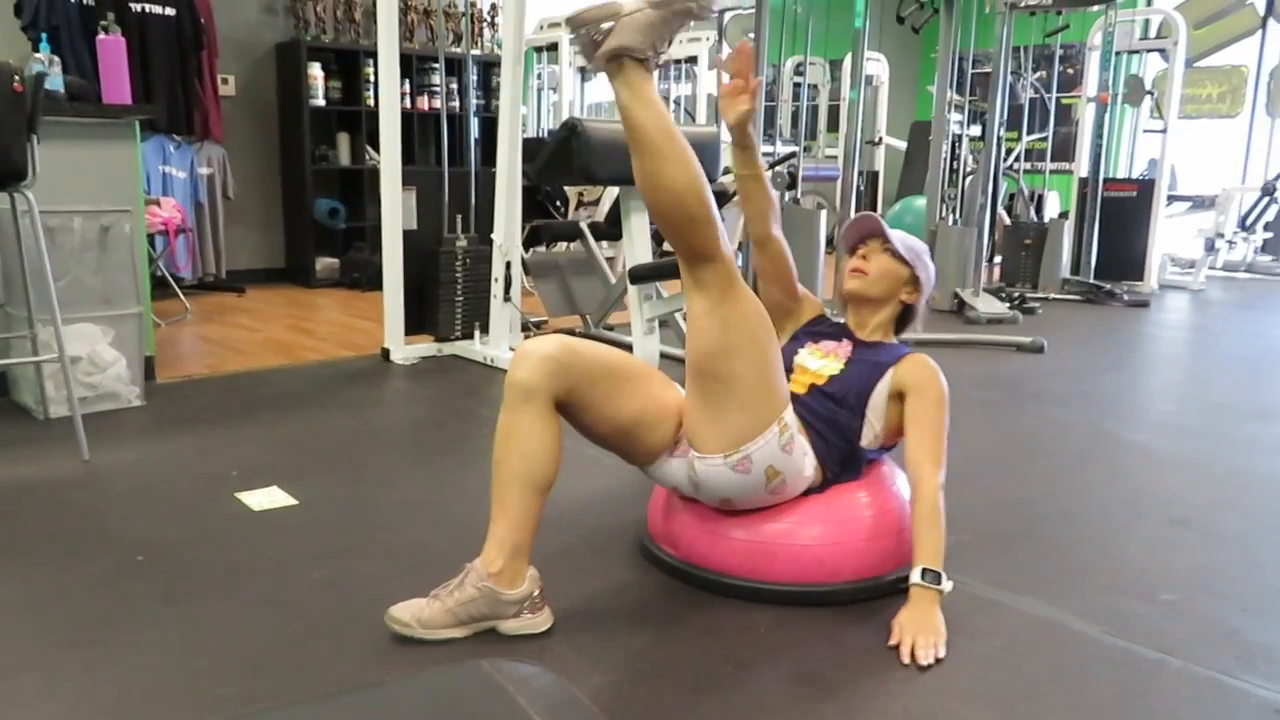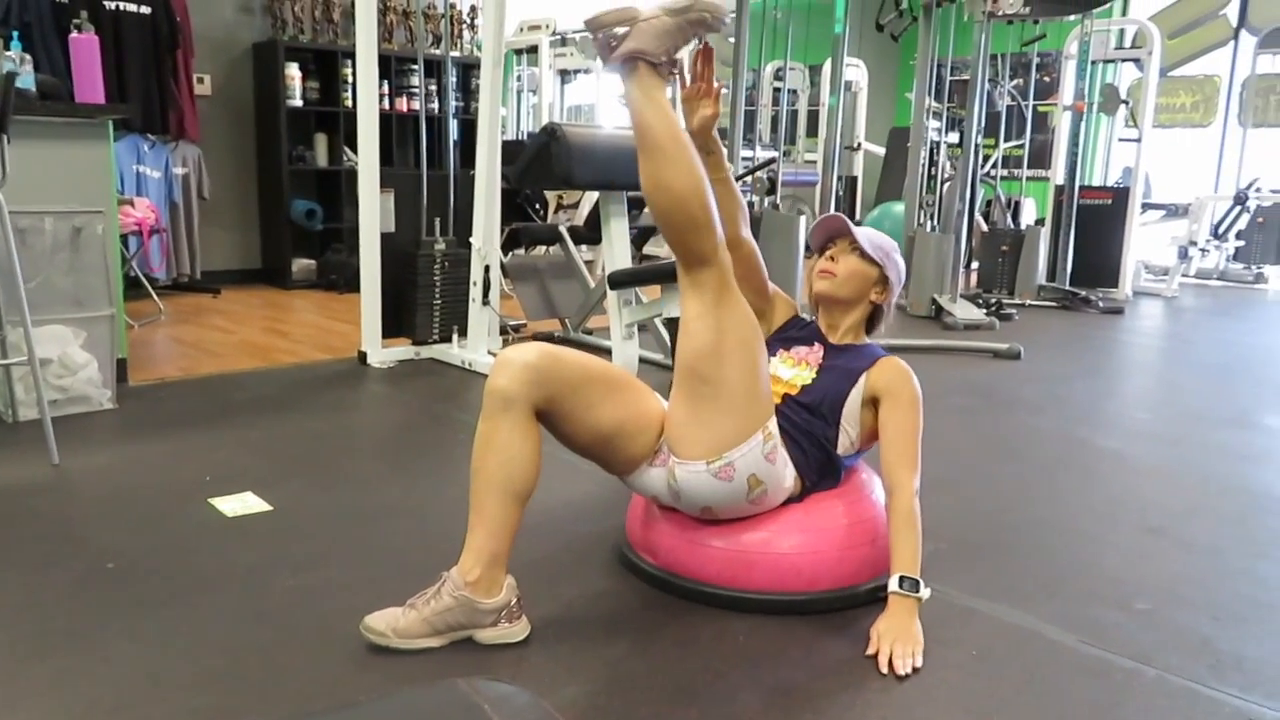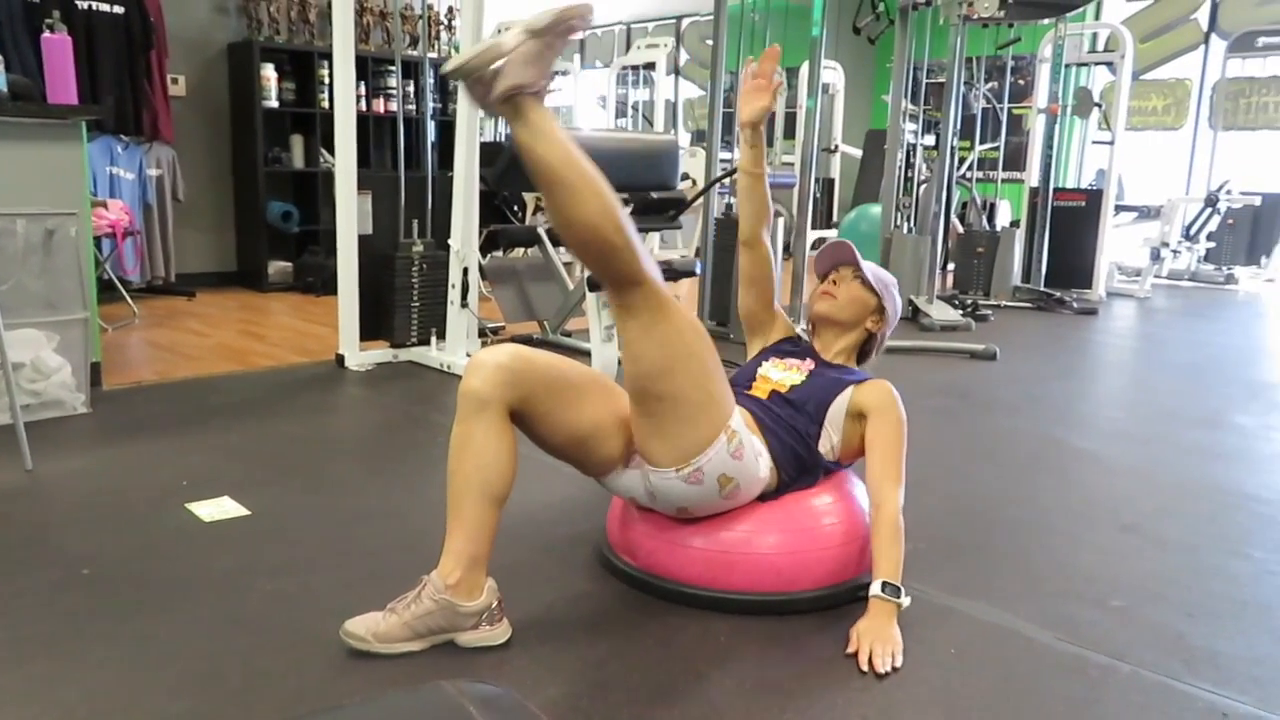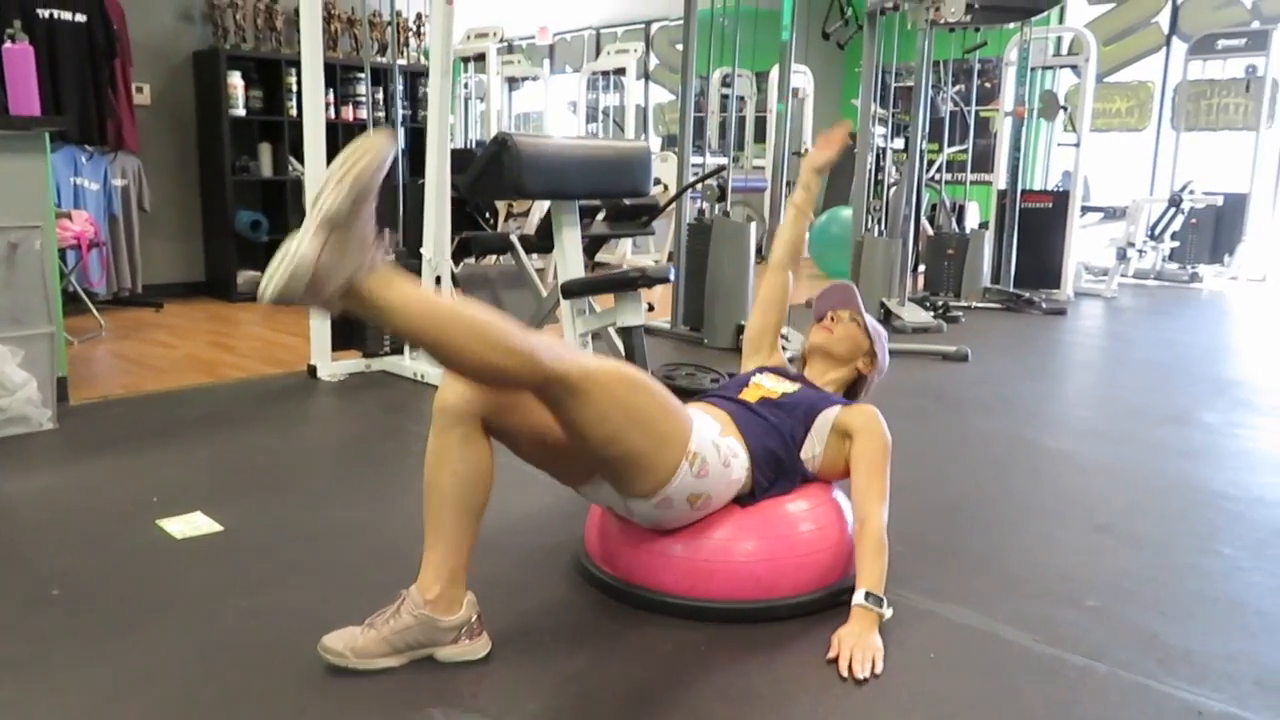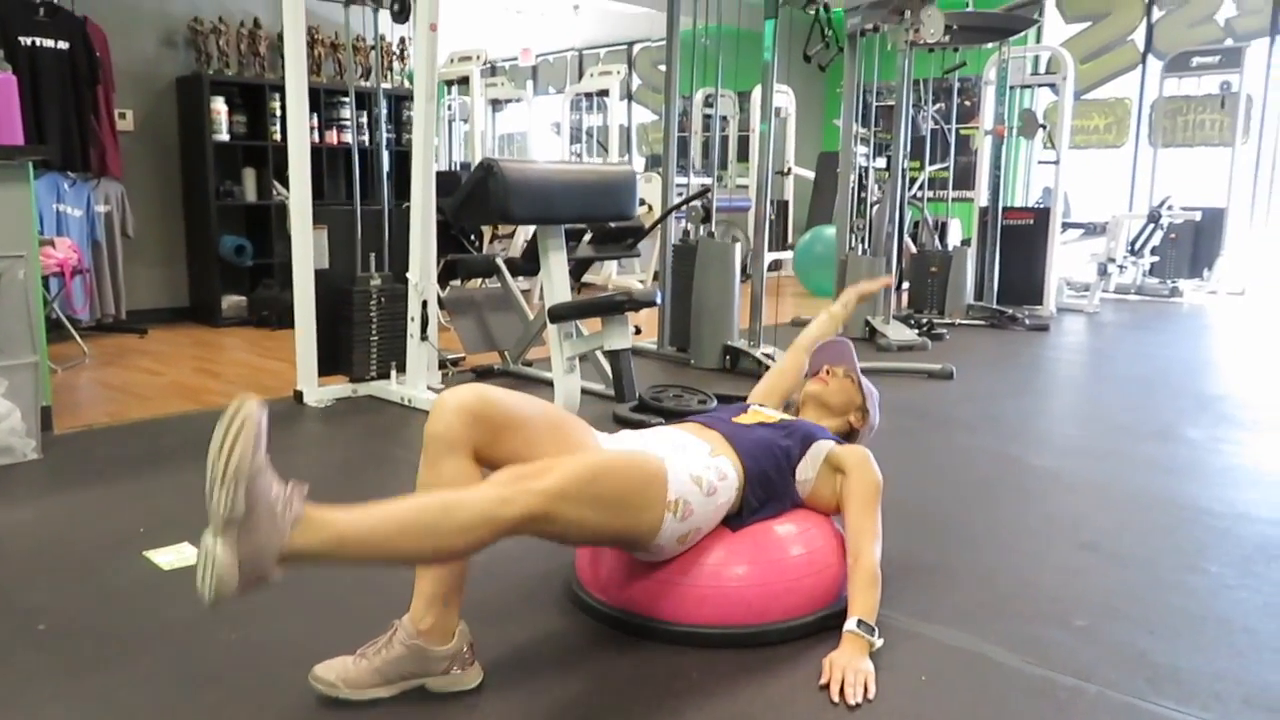
dt=0.3s
person 1, frame 1
left shoulder: (914, 374)
right shoulder: (809, 322)
left elbow: (927, 481)
right elbow: (765, 234)
left wrist: (925, 596)
right wrist: (741, 134)
left hip: (759, 460)
right hip: (701, 448)
left knee: (704, 254)
right knee: (540, 361)
left ankle: (631, 63)
right ankle: (504, 582)
person 1, frame 2
left shoulder: (886, 376)
right shoulder: (785, 322)
left elbow: (902, 488)
right elbow: (740, 236)
left wrist: (903, 606)
right wrist: (705, 137)
left hip: (740, 470)
right hip: (679, 455)
left knee: (702, 257)
right knee: (519, 371)
right ankle: (482, 592)
person 1, frame 3
left shoulder: (872, 399)
right shoulder: (777, 343)
left elbow: (888, 500)
right elbow: (752, 238)
left wrist: (884, 608)
right wrist: (753, 132)
left hip: (718, 460)
right hip: (656, 456)
left knee: (630, 272)
right knee: (494, 372)
left ankle: (523, 101)
right ankle: (462, 595)
person 1, frame 4
left shoulder: (855, 420)
right shoulder: (765, 369)
left elbow: (872, 519)
right elbow: (776, 270)
left wrist: (865, 613)
right wrist: (810, 176)
left hip: (700, 463)
right hip: (630, 459)
left knee: (546, 365)
right knee: (467, 388)
left ankle: (354, 276)
right ankle: (440, 611)
person 1, frame 5
left shoulder: (846, 460)
right shoulder: (764, 408)
left elbow: (865, 551)
right elbow: (799, 354)
left wrist: (857, 636)
right wrist: (843, 304)
left hip: (690, 478)
right hip: (630, 448)
left knee: (514, 495)
right knee: (459, 410)
left ankle: (285, 529)
right ankle: (432, 638)
